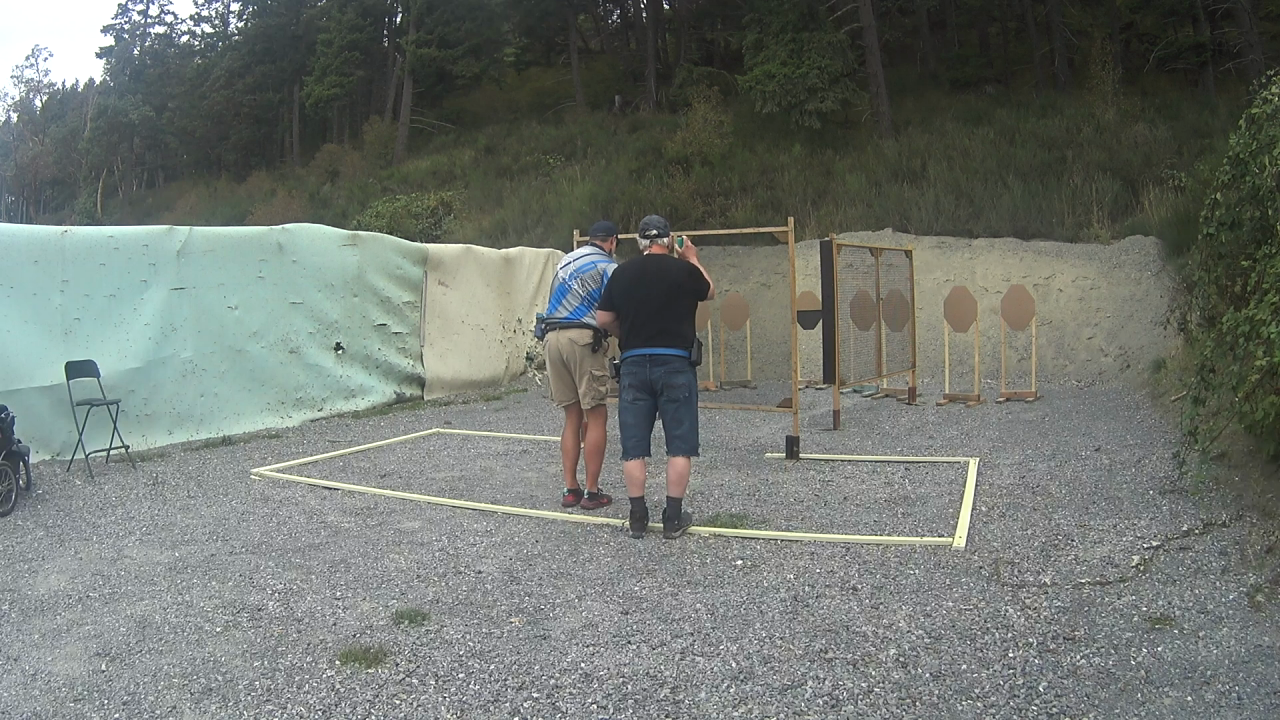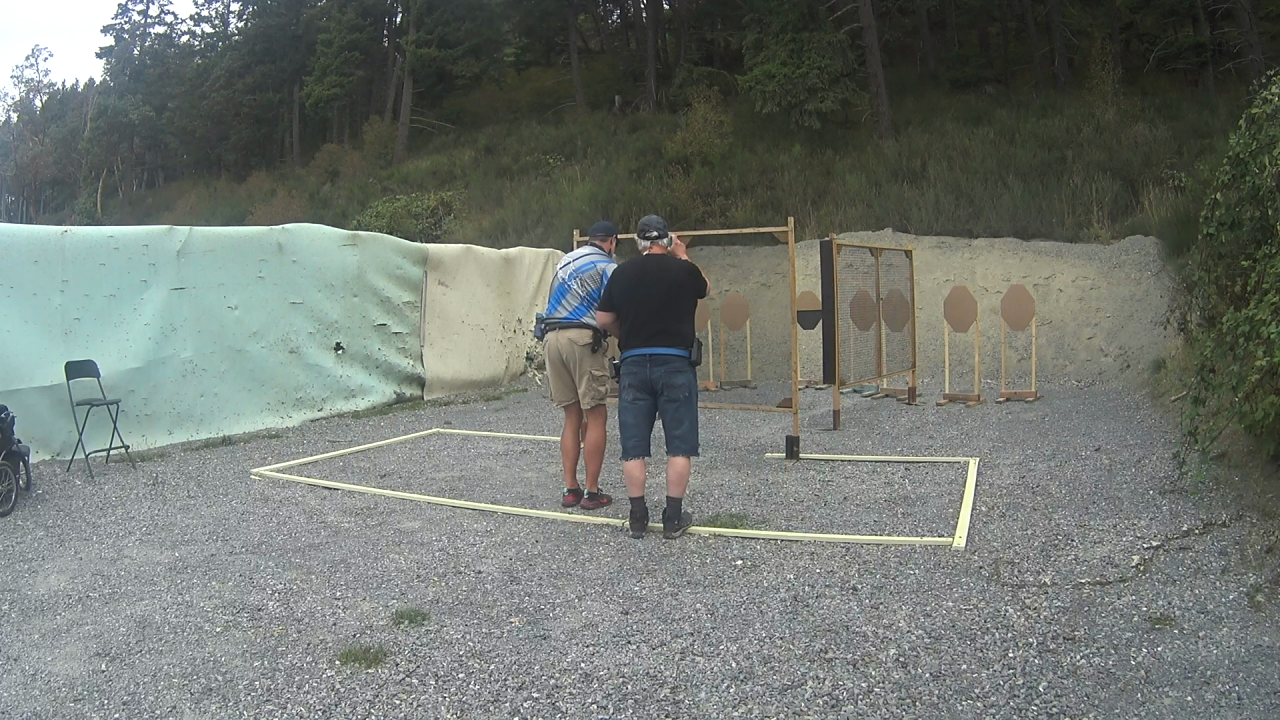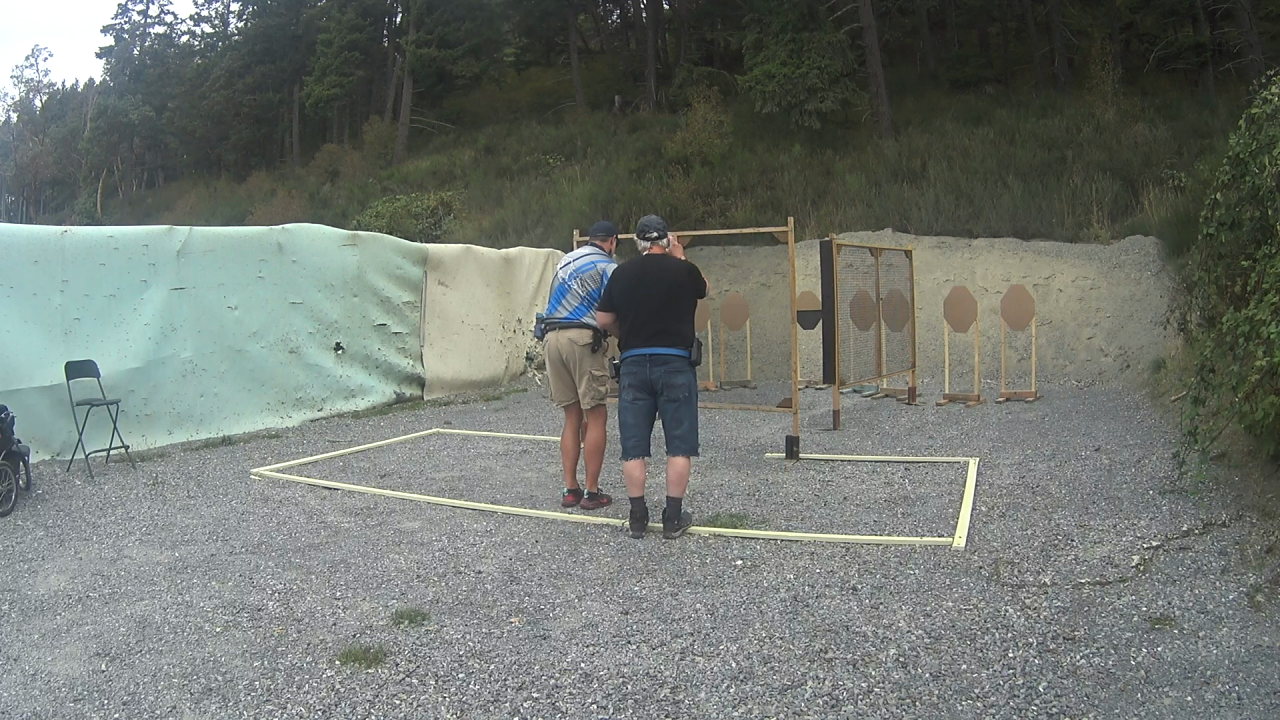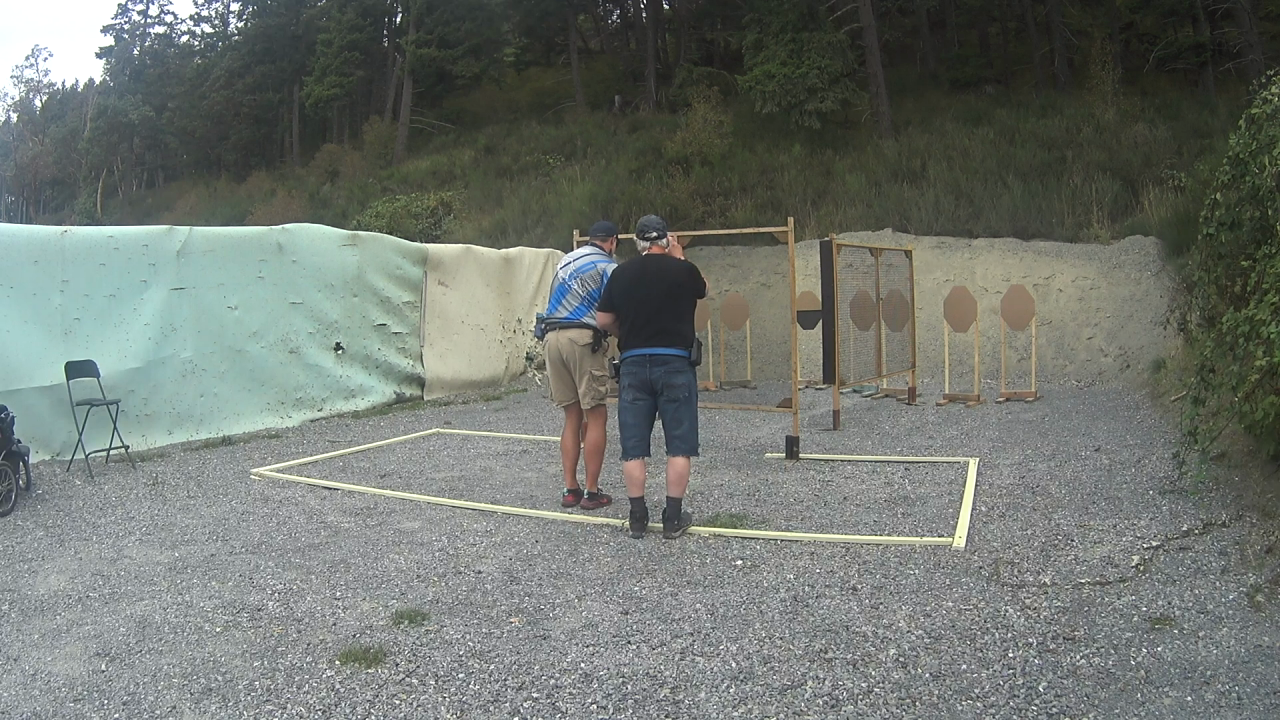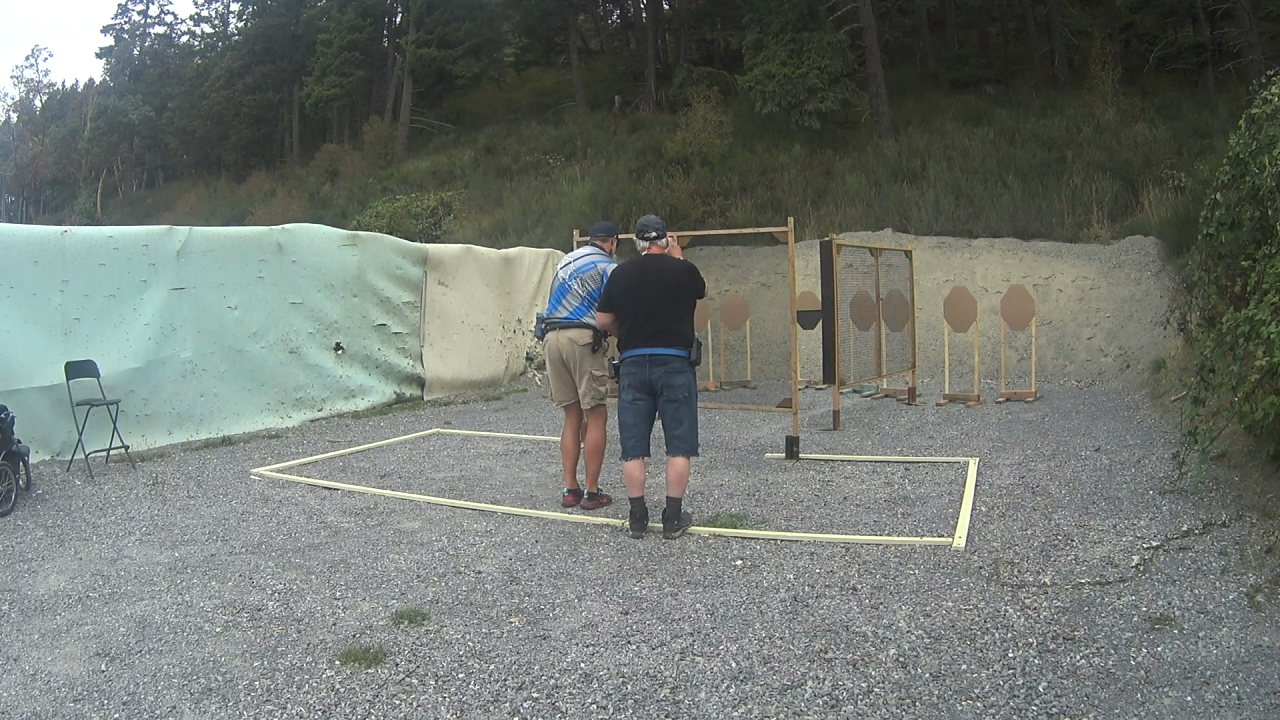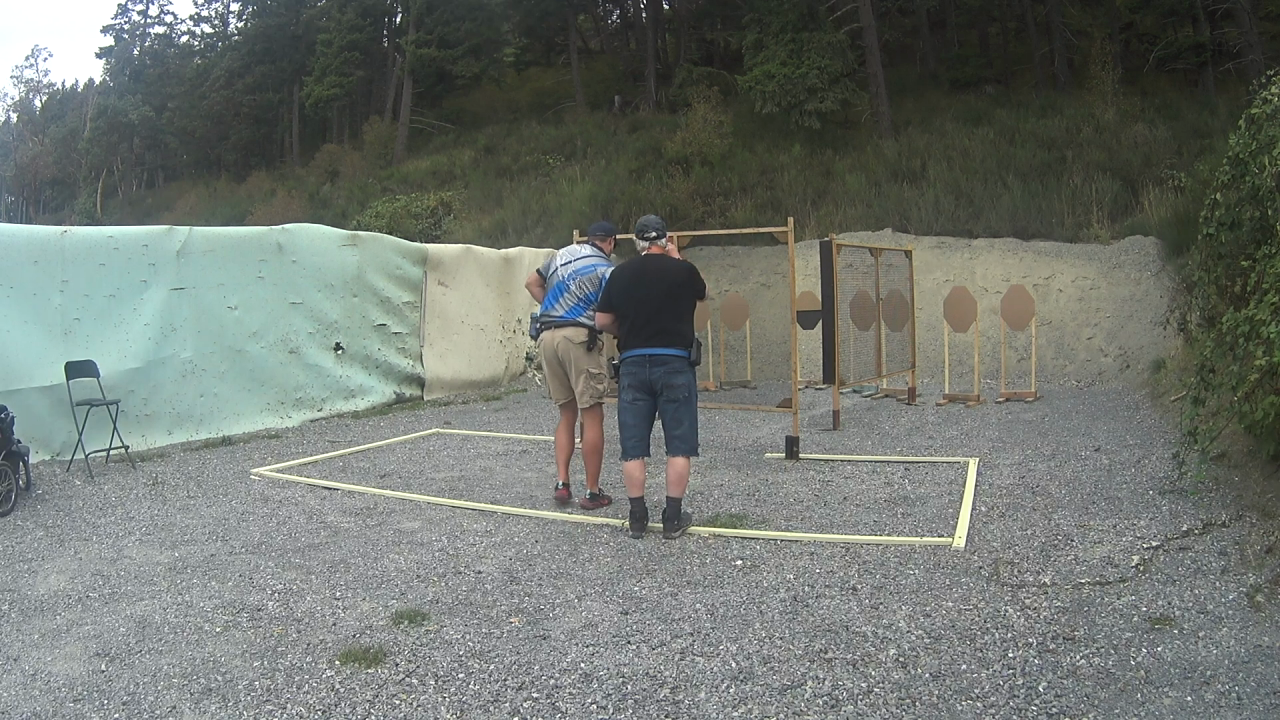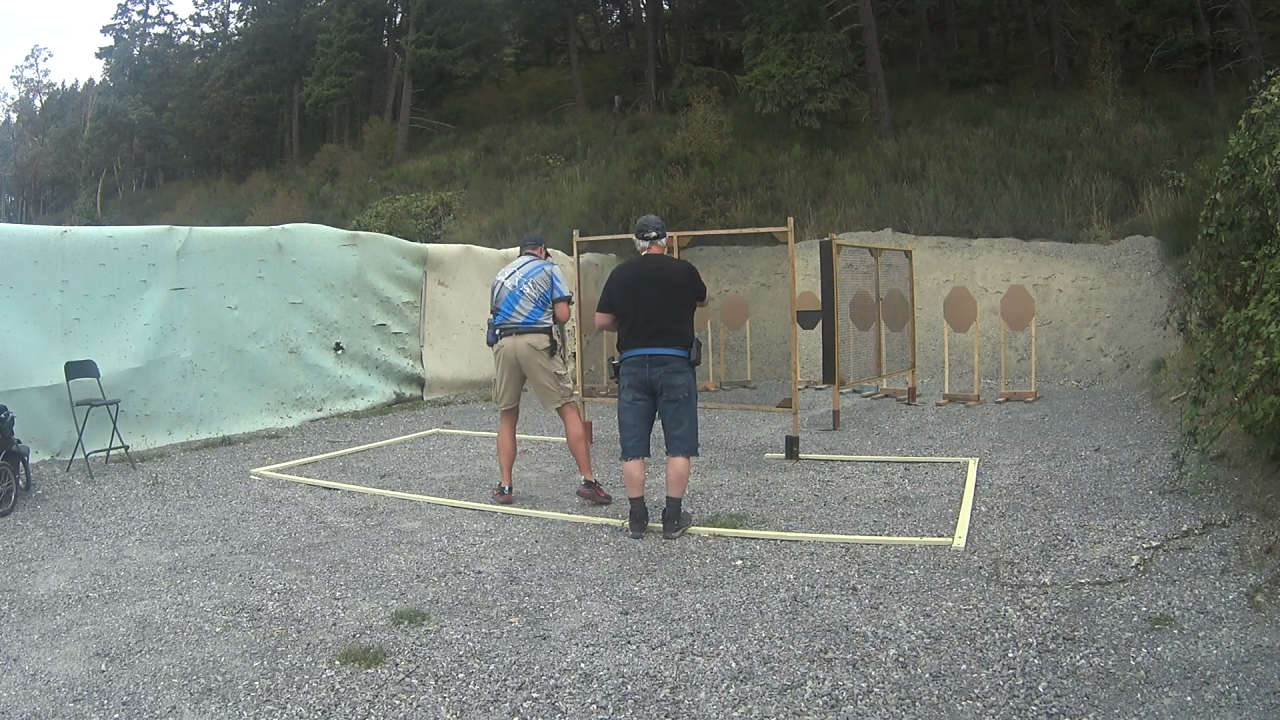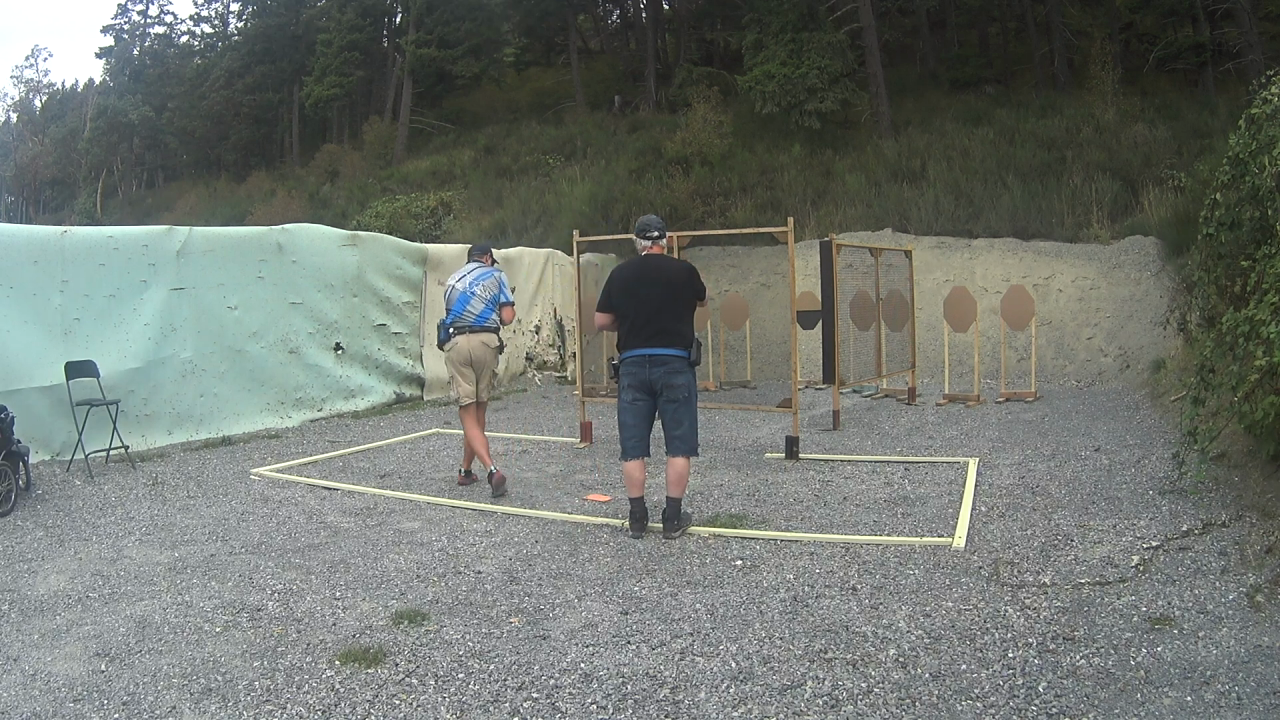
dt=0.5s
person 1, frame 1
left shoulder: (622, 272)
right shoulder: (684, 270)
left elbow: (603, 319)
right elbow: (709, 292)
left hip: (633, 365)
right hip: (675, 364)
left knee: (634, 447)
right knee: (679, 445)
left ankle: (637, 517)
right ankle: (673, 518)
person 1, frame 2
left shoulder: (622, 273)
right shoulder: (684, 270)
left elbow: (603, 319)
right elbow: (704, 288)
right wrist: (682, 256)
left hip: (633, 365)
right hip: (675, 364)
left knee: (634, 447)
right knee: (679, 446)
left ankle: (637, 517)
right ankle: (673, 518)
person 1, frame 3
left shoulder: (621, 273)
right shoulder: (683, 270)
left elbow: (604, 320)
right elbow: (703, 289)
left hip: (633, 365)
right hip: (674, 364)
left knee: (633, 447)
right knee: (679, 445)
left ankle: (637, 518)
right ankle: (673, 518)
person 1, frame 4
left shoulder: (621, 273)
right shoulder: (684, 269)
left elbow: (603, 320)
right elbow: (702, 290)
left hip: (633, 365)
right hip: (675, 364)
left knee: (633, 447)
right knee: (679, 446)
left ankle: (637, 518)
right ankle: (673, 518)
person 1, frame 5
left shoulder: (620, 273)
right shoulder: (683, 270)
left elbow: (603, 320)
right elbow: (702, 290)
left hip: (633, 364)
right hip: (674, 364)
left knee: (633, 447)
right knee: (679, 445)
left ankle: (637, 518)
right ankle: (673, 518)
person 1, frame 6
left shoulder: (620, 274)
right shoulder: (684, 271)
left elbow: (602, 321)
right elbow: (702, 294)
left hip: (633, 365)
right hip: (674, 364)
left knee: (633, 447)
right knee: (678, 446)
left ankle: (637, 518)
right ankle: (673, 518)
person 1, frame 7
left shoulder: (620, 273)
right shoulder: (684, 270)
left elbow: (601, 321)
right elbow: (702, 301)
left hip: (633, 365)
right hip: (674, 364)
left knee: (633, 447)
right knee: (679, 445)
left ankle: (637, 517)
right ankle: (673, 518)
person 1, frame 8
left shoulder: (620, 273)
right shoulder: (683, 270)
left elbow: (601, 322)
right elbow: (702, 301)
left hip: (633, 365)
right hip: (674, 365)
left knee: (633, 447)
right knee: (678, 446)
left ankle: (637, 518)
right ankle: (673, 518)
person 2, frame 1
left shoulder: (566, 260)
right shoulder: (607, 265)
left elbow: (564, 302)
left hip: (553, 337)
right hip: (582, 338)
left knee: (572, 417)
right knee: (596, 417)
left ankle: (570, 489)
right ankle: (591, 492)
person 2, frame 2
left shoulder: (566, 260)
right shoulder: (606, 265)
left elbow: (561, 301)
left hip: (552, 337)
right hip: (582, 338)
left knee: (571, 416)
right knee: (595, 417)
left ankle: (569, 489)
right ankle: (591, 492)
person 2, frame 3
left shoulder: (566, 260)
right shoulder: (606, 265)
left elbow: (565, 301)
left hip: (552, 337)
right hip: (582, 338)
left knee: (572, 417)
right knee: (596, 417)
left ankle: (570, 489)
right ankle: (591, 492)
person 2, frame 4
left shoulder: (567, 259)
right shoulder: (607, 265)
left hip: (553, 337)
right hip: (582, 338)
left knee: (572, 417)
right knee: (595, 417)
left ankle: (569, 489)
right ankle: (591, 492)
person 2, frame 5
left shoulder: (567, 260)
right shoulder: (607, 265)
left hip: (552, 338)
right hip: (582, 339)
left knee: (572, 417)
right knee: (596, 417)
left ankle: (569, 489)
right ankle: (591, 492)
person 2, frame 6
left shoulder: (563, 254)
right shoulder: (605, 269)
left elbow: (532, 284)
left hip: (547, 337)
right hip: (579, 338)
left knee: (567, 414)
right knee: (592, 416)
left ankle: (562, 484)
right ankle: (592, 493)
person 2, frame 7
left shoulder: (501, 275)
right shoulder: (549, 269)
right elbow: (563, 316)
left hip: (504, 344)
right hip: (537, 343)
left knee: (507, 417)
right knee: (568, 411)
left ankle: (505, 487)
right ankle: (588, 481)
person 2, frame 8
left shoulder: (452, 280)
right shoulder: (497, 275)
right elbow: (507, 318)
left hip: (456, 343)
right hip: (486, 342)
left knee: (468, 415)
right knee: (479, 409)
left ankle: (492, 471)
right ankle: (466, 470)
